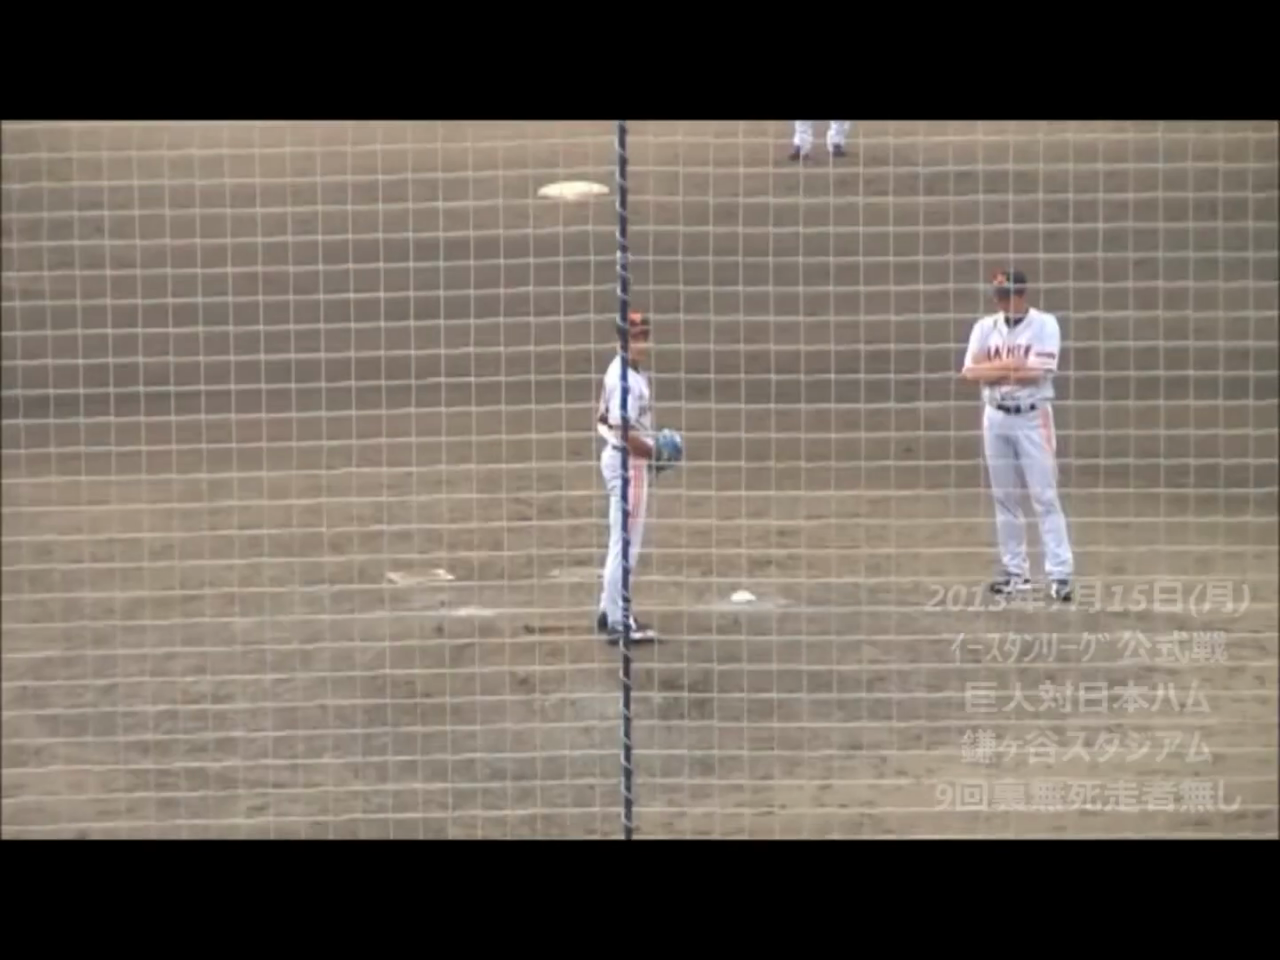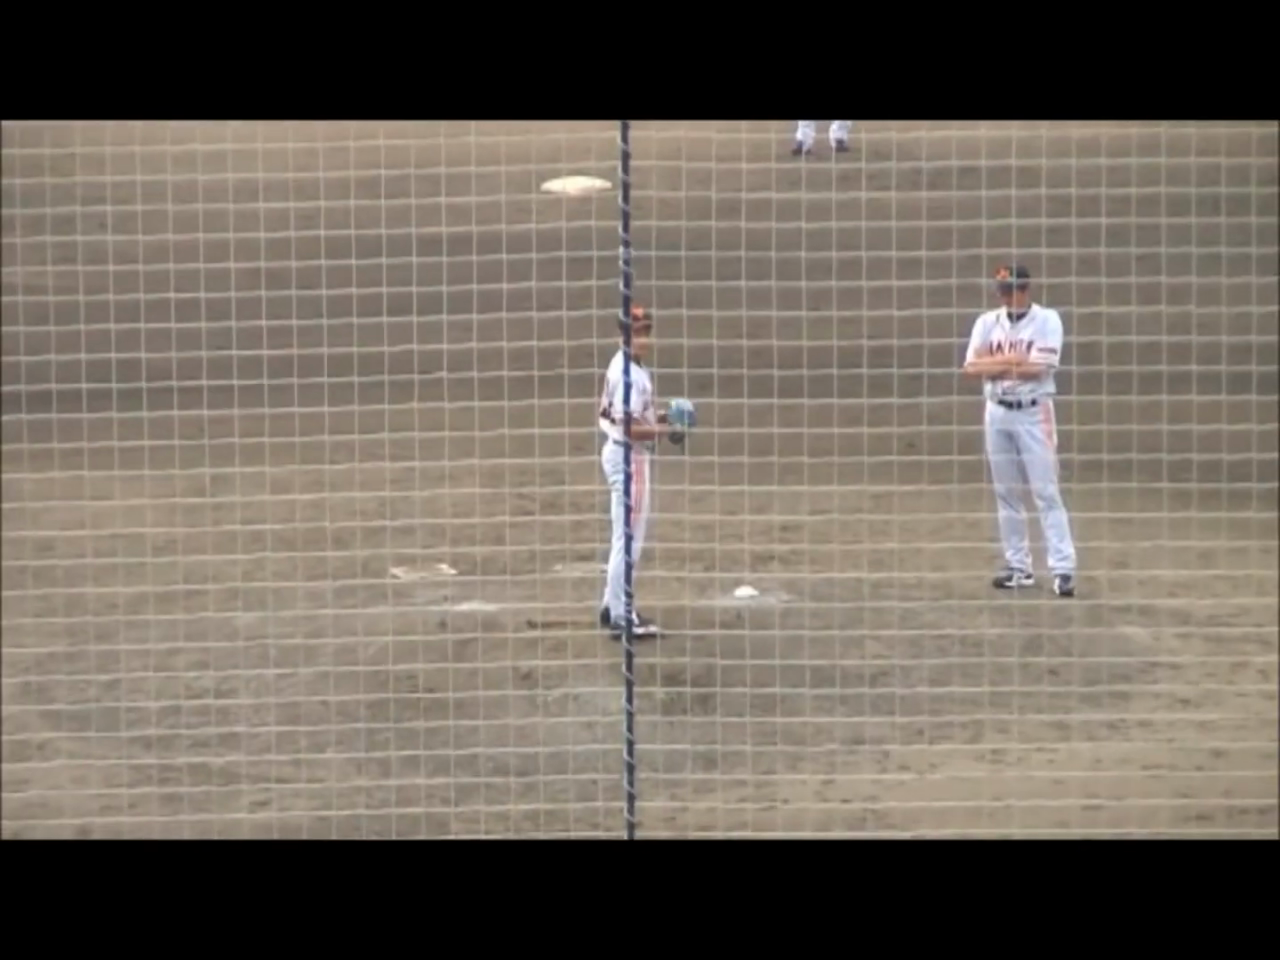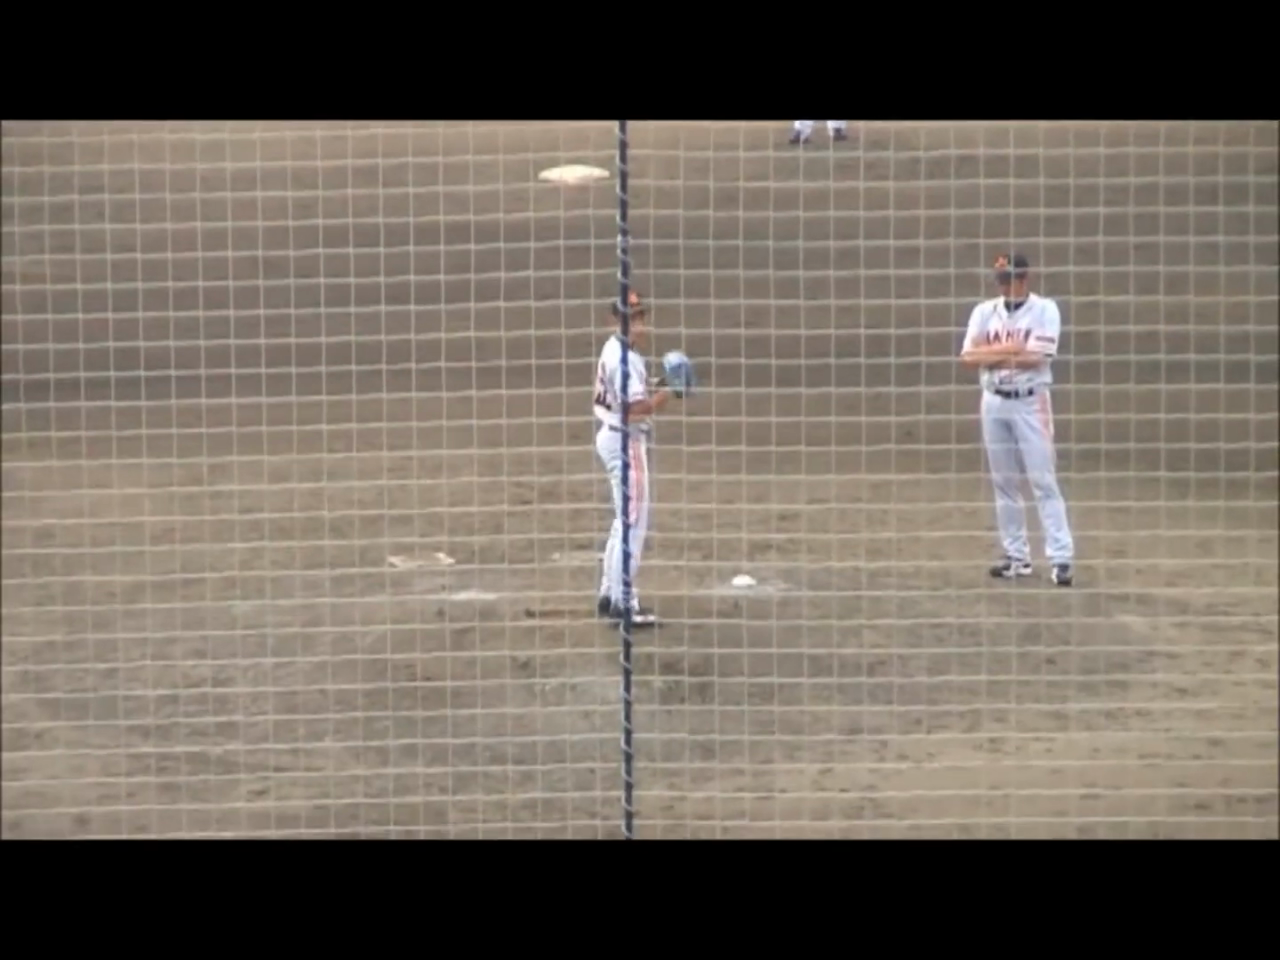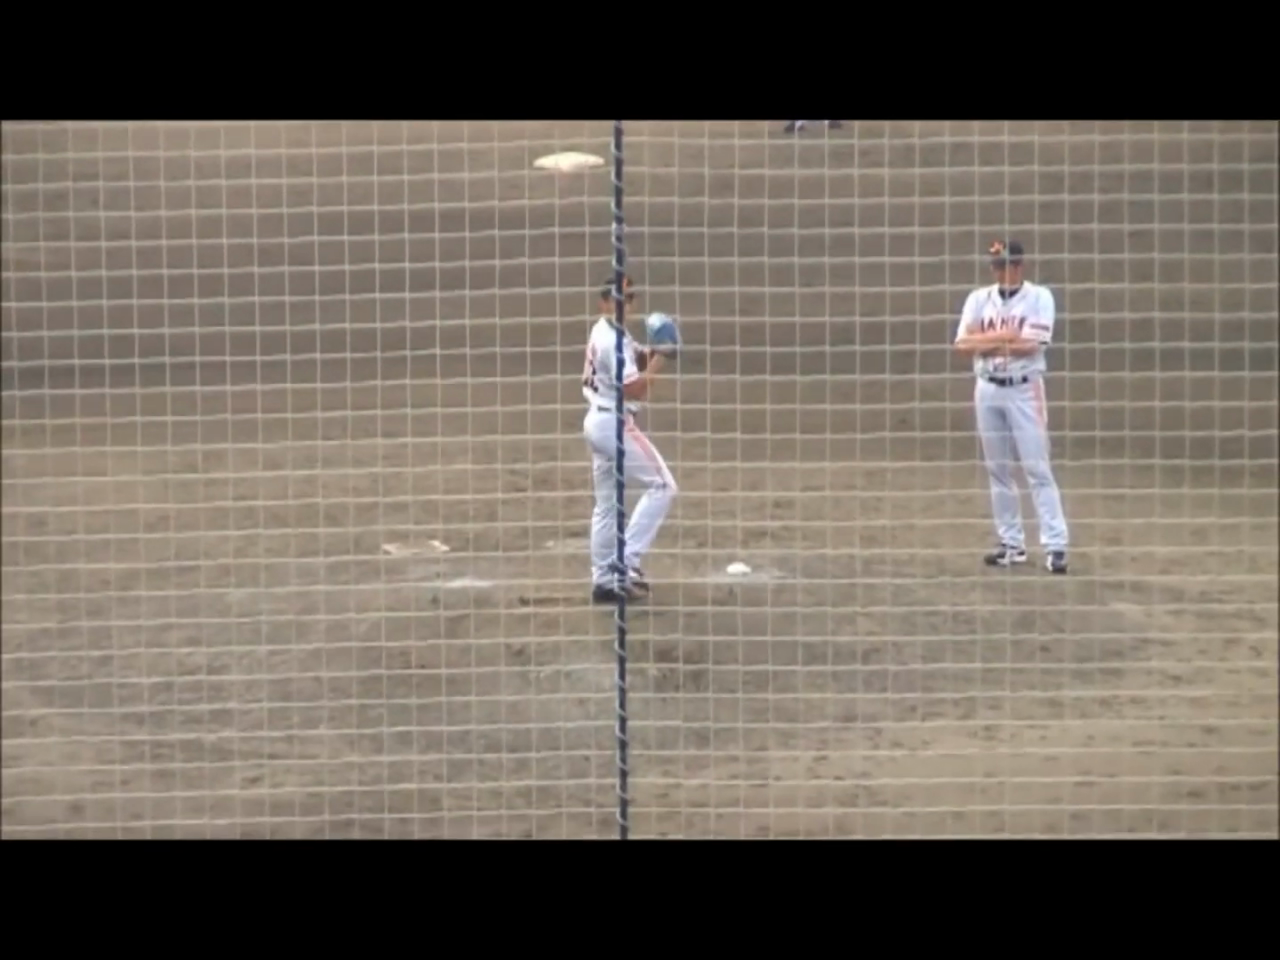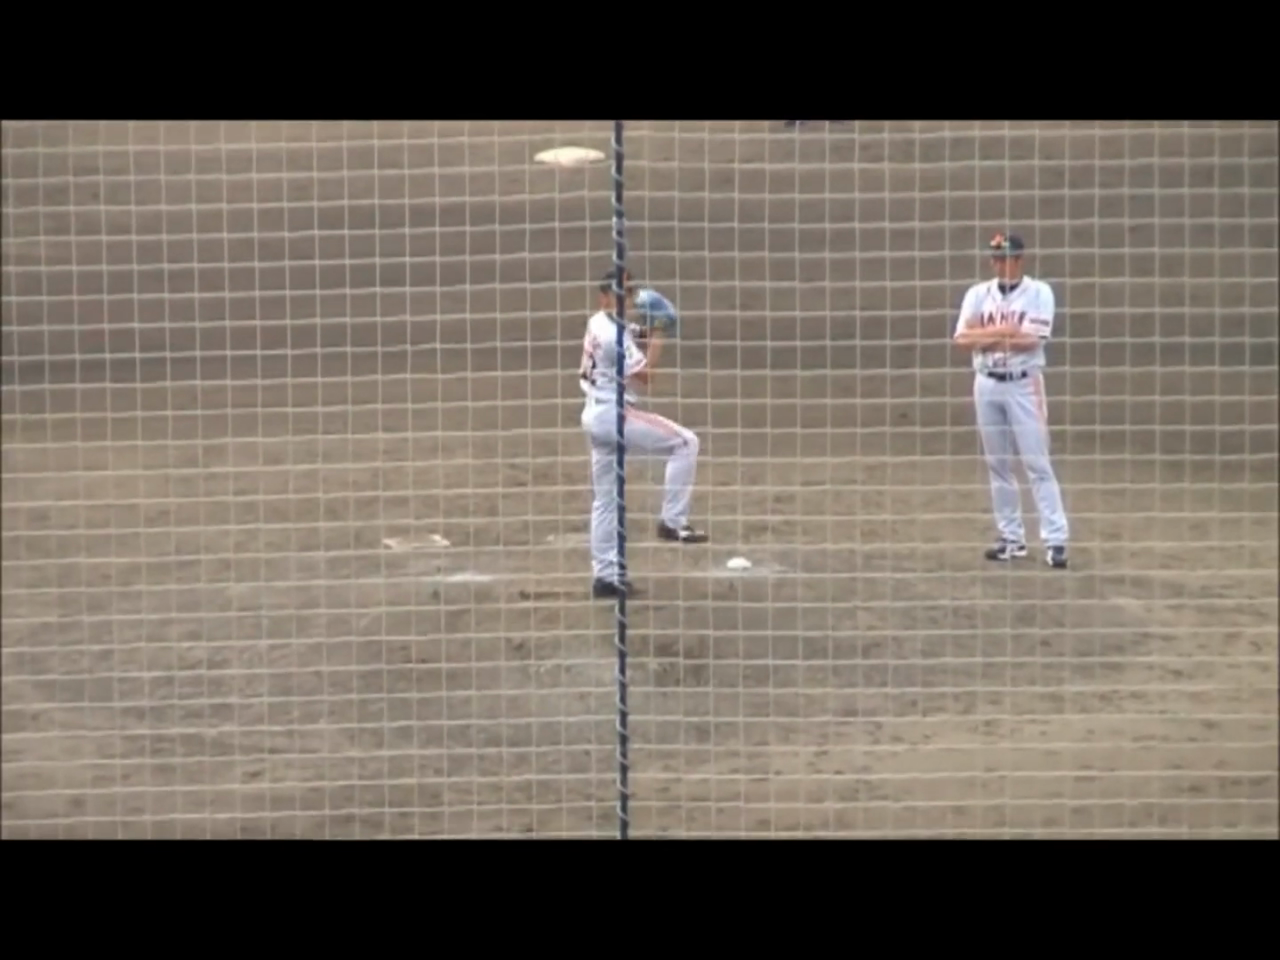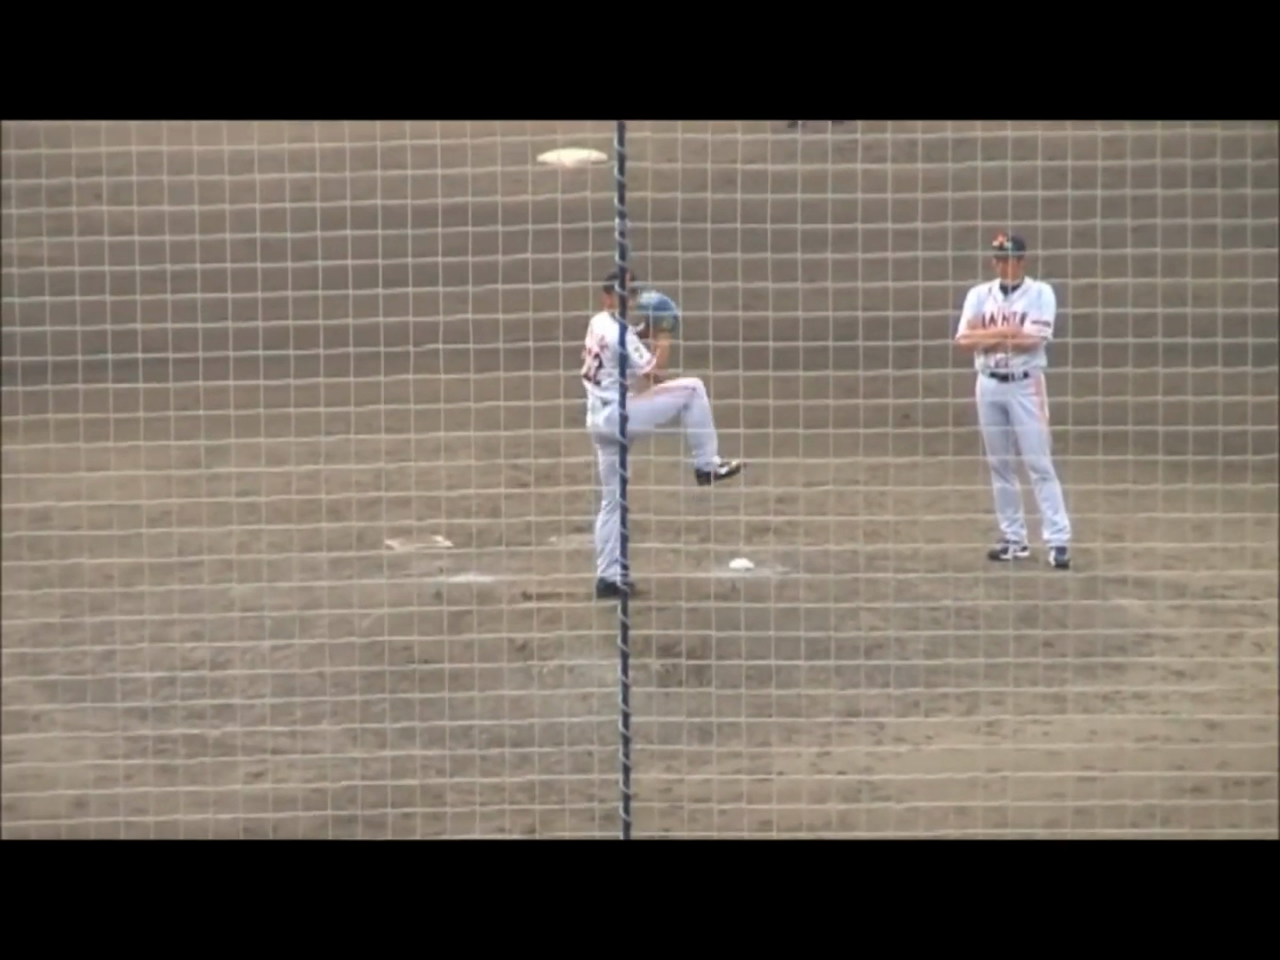
dt=0.2s
person 1, frame 1
left shoulder: (1045, 324)
right shoulder: (984, 327)
left elbow: (1036, 373)
right elbow: (970, 372)
left wrist: (992, 368)
right wrist: (1013, 365)
left hip: (1033, 417)
right hip: (996, 418)
left knee: (1045, 497)
right knee: (1004, 497)
left ankle: (1060, 574)
right ankle: (1015, 572)
person 1, frame 2
left shoulder: (1048, 320)
right shoulder: (987, 322)
left elbow: (1038, 368)
right elbow: (971, 367)
left wrist: (994, 363)
right wrist: (1014, 359)
left hip: (1034, 412)
right hip: (997, 413)
left knee: (1046, 492)
right knee: (1006, 493)
left ankle: (1063, 569)
right ankle: (1018, 566)
person 1, frame 3
left shoulder: (1045, 309)
right shoulder: (984, 311)
left elbow: (1036, 357)
right elbow: (969, 356)
left wrist: (990, 353)
right wrist: (1011, 348)
left hip: (1031, 401)
right hip: (994, 402)
left knee: (1043, 481)
right knee: (1003, 482)
left ankle: (1061, 558)
right ankle: (1016, 555)
person 1, frame 4
left shoulder: (1039, 297)
right shoulder: (978, 299)
left elbow: (1030, 345)
right elbow: (962, 344)
left wrist: (984, 340)
right wrist: (1006, 336)
left hip: (1024, 389)
right hip: (988, 390)
left knee: (1037, 469)
right knee: (997, 470)
left ankle: (1055, 546)
right ankle: (1011, 543)
person 1, frame 5
left shoulder: (1039, 292)
right shoulder: (977, 294)
left elbow: (1030, 340)
right elbow: (962, 339)
left wrist: (984, 335)
right wrist: (1005, 330)
left hip: (1024, 384)
right hip: (987, 385)
left knee: (1037, 464)
right knee: (997, 465)
left ankle: (1056, 541)
right ankle: (1012, 538)
person 1, frame 6
left shoulder: (1041, 293)
right shoulder: (979, 295)
left elbow: (1032, 340)
right elbow: (963, 340)
left wrist: (985, 336)
right wrist: (1006, 331)
left hip: (1025, 385)
right hip: (989, 386)
left knee: (1039, 465)
right knee: (999, 466)
left ankle: (1058, 541)
right ankle: (1014, 538)
person 2, frame 1
left shoulder: (632, 371)
right shoulder: (623, 376)
right elbow: (623, 432)
left wrist: (653, 445)
right wrist: (654, 453)
left hip: (631, 460)
right hip: (627, 463)
left knee: (624, 541)
right knee: (625, 542)
left ankle: (610, 613)
right ankle: (618, 623)
person 2, frame 2
left shoulder: (635, 366)
right shoulder: (626, 371)
right elbow: (629, 427)
left wrist: (658, 419)
right wrist: (666, 430)
left hip: (628, 454)
right hip: (628, 456)
left knee: (627, 536)
right knee: (628, 538)
left ankle: (613, 607)
right ankle: (621, 618)
person 2, frame 3
left shoulder: (621, 350)
right shoulder: (622, 357)
left elbow: (633, 395)
right elbow: (636, 408)
left wrist: (656, 388)
right wrist: (667, 394)
left hip: (616, 439)
right hip: (625, 442)
left knee: (625, 522)
right knee: (632, 523)
left ankle: (611, 595)
right ankle: (623, 604)
person 2, frame 4
left shoulder: (607, 332)
right shoulder: (613, 340)
left elbow: (636, 357)
right elbow: (635, 389)
left wrist: (652, 353)
right wrist: (658, 361)
left hip: (599, 422)
right hip: (614, 424)
left knee: (606, 505)
right knee: (662, 487)
left ankle: (605, 580)
right ankle: (627, 563)
person 2, frame 5
left shoulder: (599, 324)
right shoulder: (613, 332)
left elbow: (636, 337)
right elbow: (644, 376)
left wrist: (649, 332)
right wrist: (656, 338)
left hip: (596, 415)
right hip: (614, 415)
left knee: (606, 499)
right knee: (686, 443)
left ankle: (606, 575)
right ankle: (672, 521)
person 2, frame 6
left shoulder: (597, 324)
right shoulder: (618, 333)
left elbow: (632, 337)
right elbow: (655, 374)
left wrist: (650, 328)
right wrist: (664, 336)
left hip: (599, 417)
right hip: (621, 414)
left knee: (612, 500)
right knee: (692, 388)
left ankle: (609, 576)
right ankle: (706, 465)
